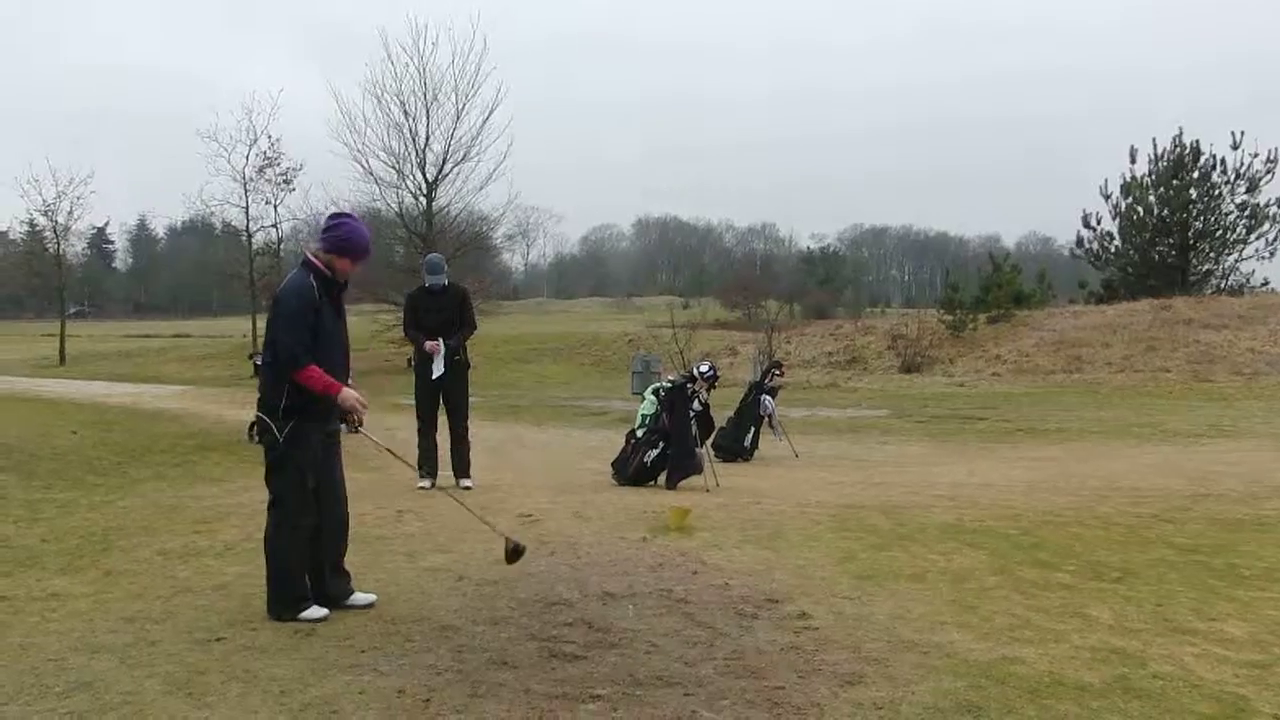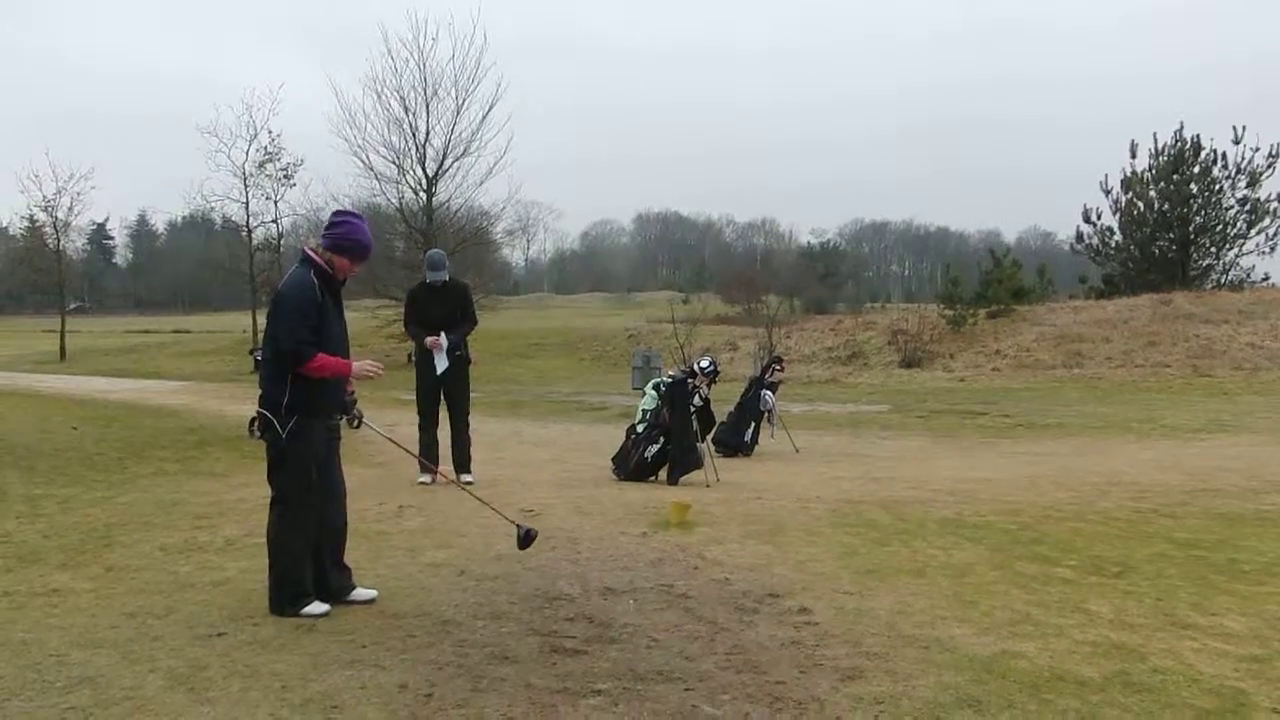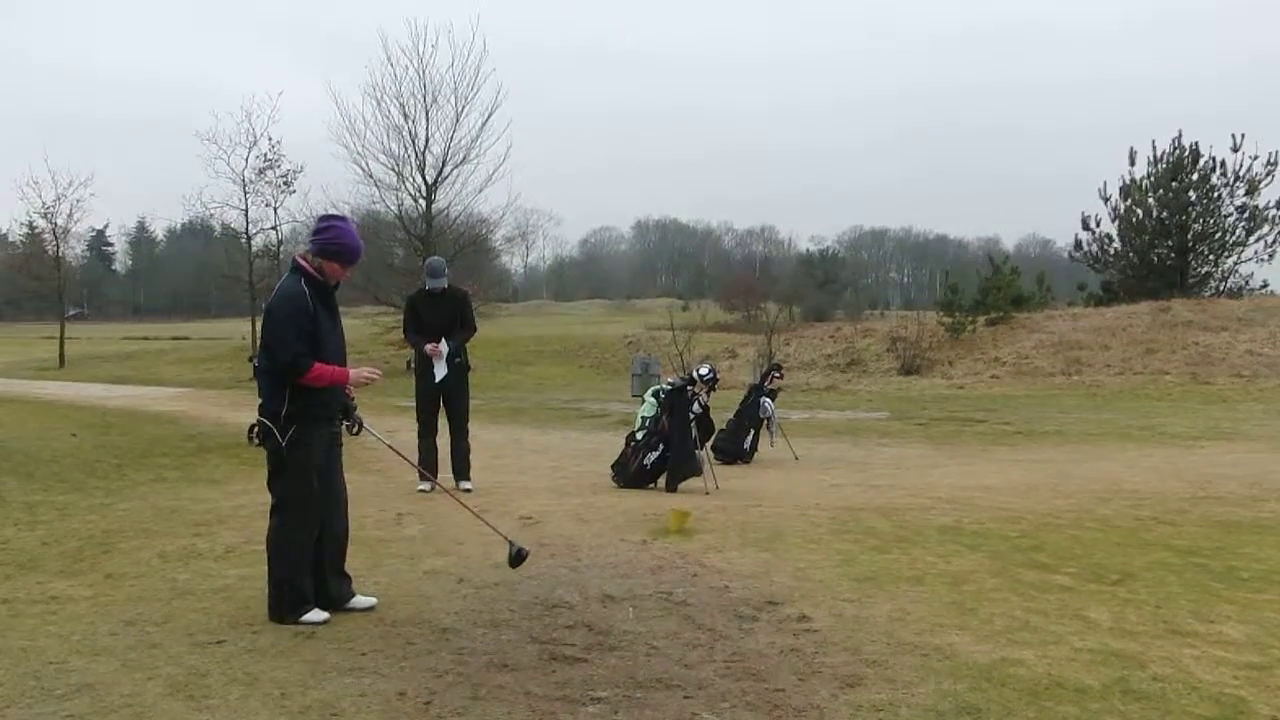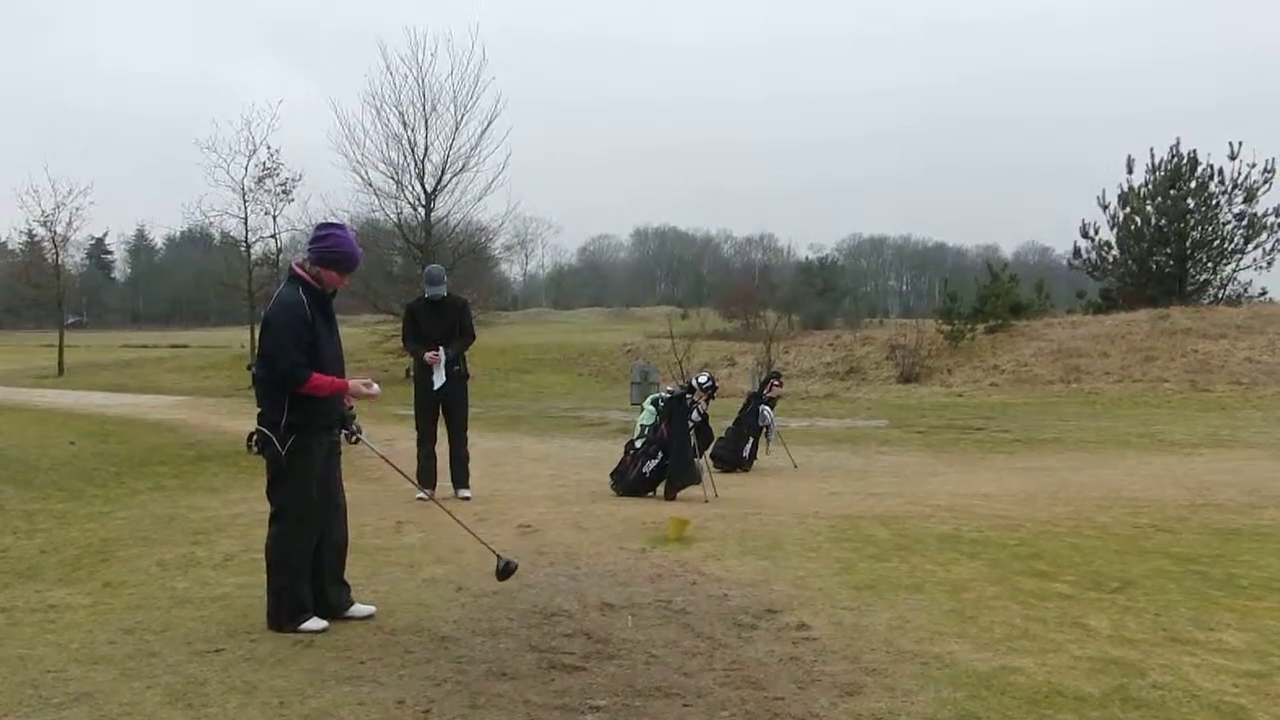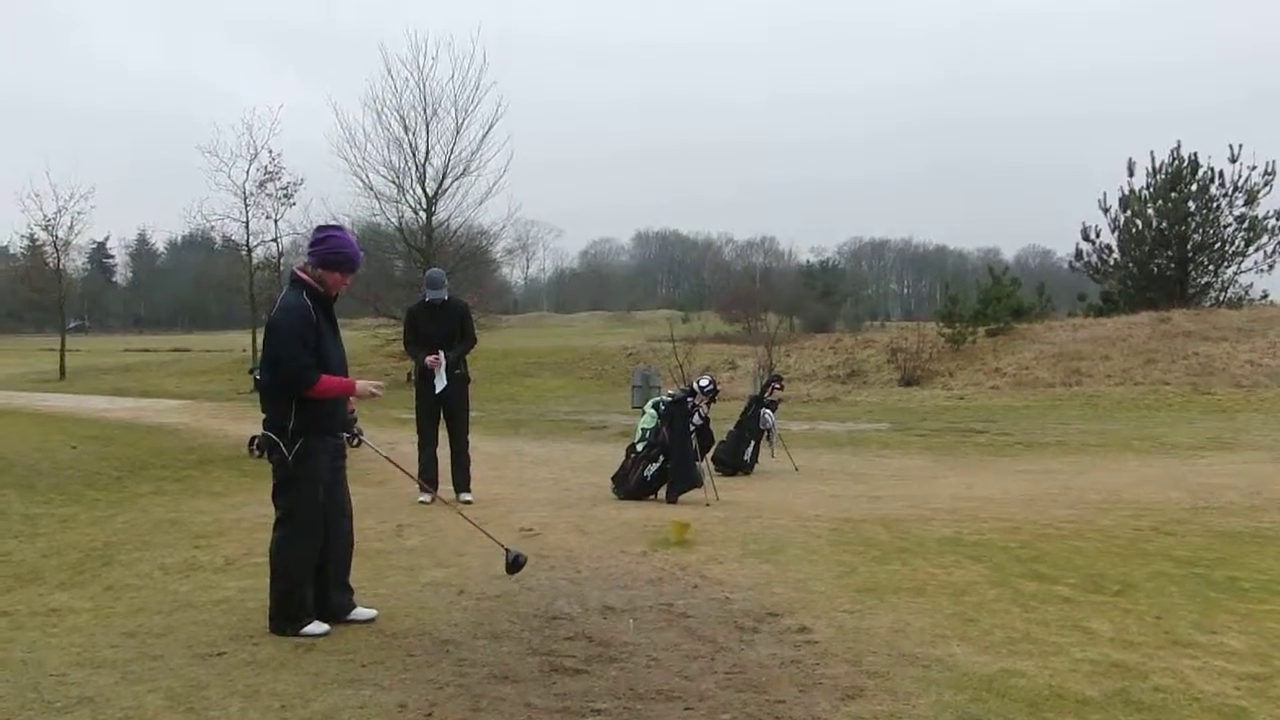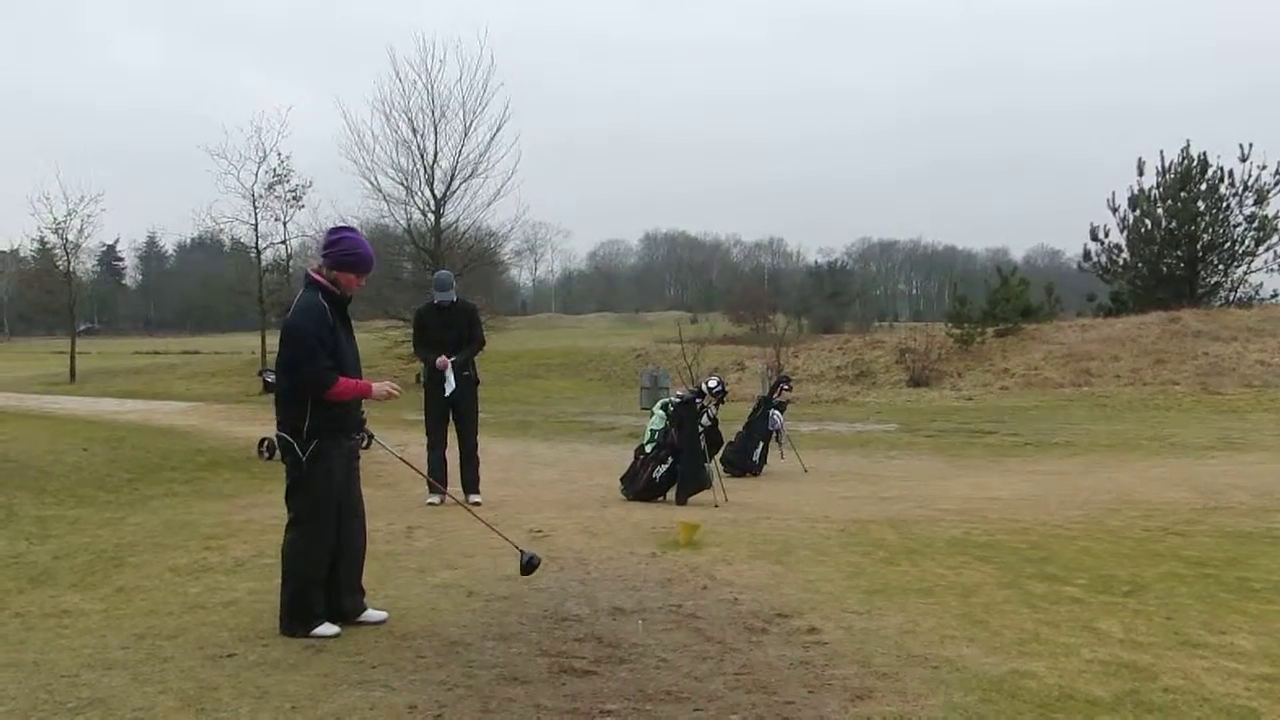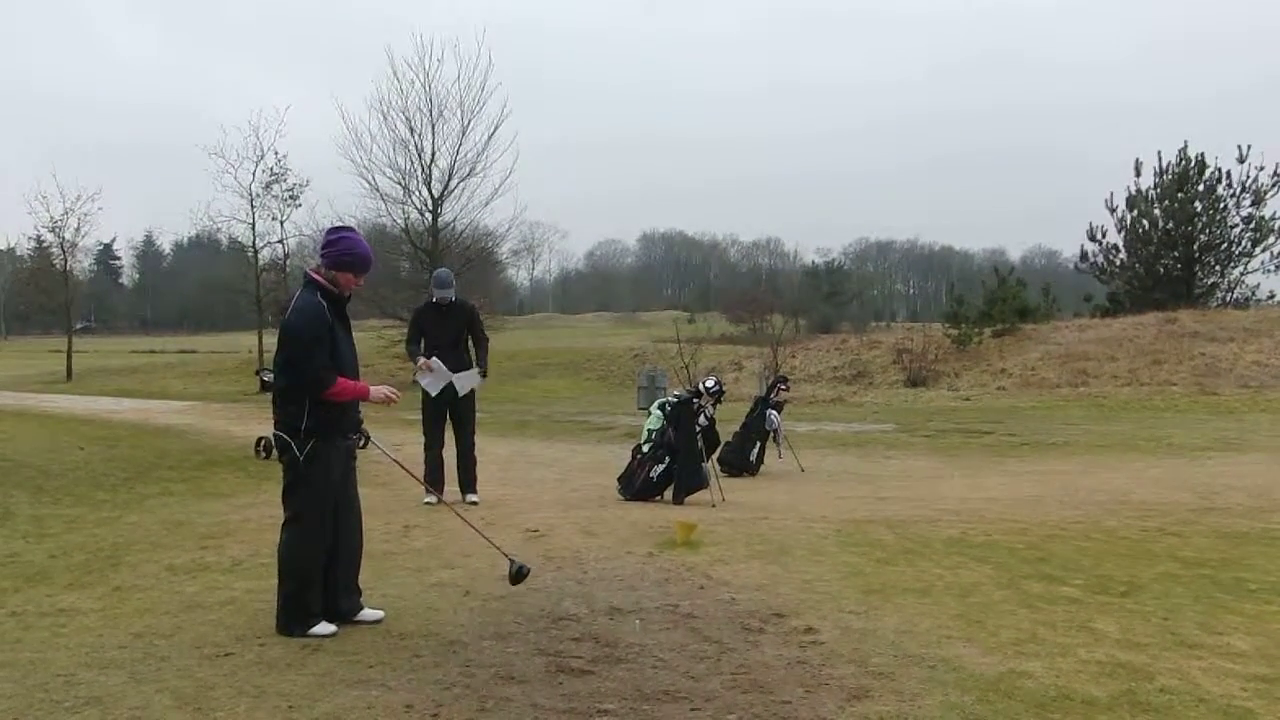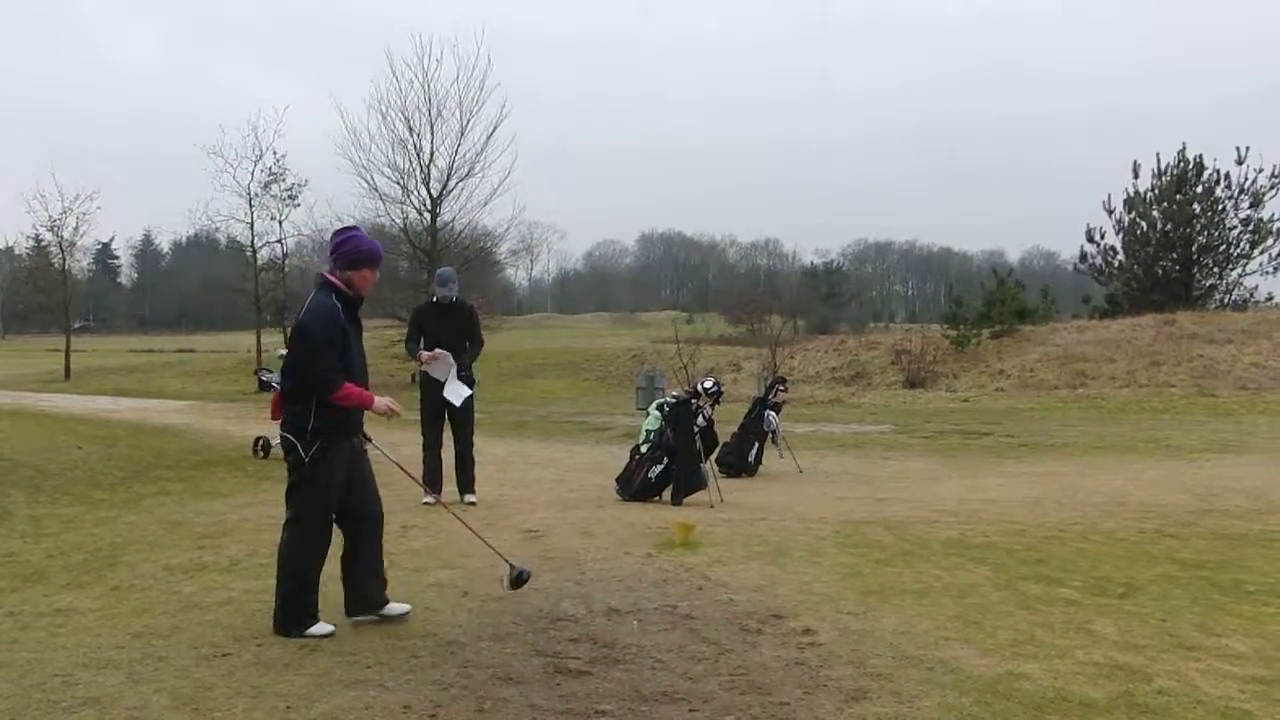
dt=0.4s
person 1, frame 1
left shoulder: (331, 288)
right shoulder: (297, 291)
right elbow: (292, 360)
left wrist: (341, 397)
right wrist: (338, 391)
left hip: (322, 417)
right hip: (291, 419)
left knee: (332, 507)
right knee: (293, 510)
left ankle: (332, 587)
right ankle: (288, 599)
person 1, frame 2
left shoulder: (327, 283)
right shoulder: (299, 287)
right elbow: (298, 355)
left wrist: (342, 391)
right wrist: (348, 370)
left hip: (320, 412)
right hip: (292, 415)
left knee: (330, 500)
right knee: (295, 505)
left ankle: (332, 582)
right ankle: (290, 595)
person 1, frame 3
left shoulder: (321, 290)
right shoulder: (291, 296)
right elbow: (294, 365)
left wrist: (342, 395)
right wrist: (346, 377)
left hip: (322, 420)
right hip: (293, 424)
left knee: (332, 508)
right knee: (296, 513)
left ankle: (332, 590)
right ankle: (289, 603)
person 1, frame 4
left shoulder: (318, 299)
right shoulder: (289, 305)
right elbow: (292, 374)
left wrist: (341, 403)
right wrist: (344, 388)
left hip: (321, 429)
right hip: (292, 433)
left knee: (331, 517)
right knee: (295, 521)
left ankle: (331, 598)
right ankle: (288, 611)
person 1, frame 5
left shoulder: (320, 303)
right shoulder: (293, 310)
right elbow: (301, 378)
left wrist: (343, 407)
right wrist: (351, 388)
left hip: (325, 433)
right hip: (298, 437)
left knee: (336, 520)
right knee: (299, 525)
left ankle: (334, 602)
right ankle: (289, 615)
person 1, frame 6
left shoulder: (333, 305)
right shoulder: (308, 311)
right elbow: (317, 380)
left wrist: (356, 409)
right wrist: (368, 389)
left hip: (338, 434)
right hip: (311, 438)
left knee: (348, 523)
right knee: (312, 527)
left ankle: (345, 603)
right ankle: (300, 616)
person 1, frame 7
left shoulder: (331, 304)
right shoulder: (307, 311)
right elbow: (316, 380)
left wrist: (352, 413)
right wrist: (366, 392)
left hip: (334, 434)
right hip: (308, 437)
left knee: (344, 522)
right knee: (307, 526)
left ankle: (341, 603)
right ankle: (297, 616)
person 1, frame 8
left shoulder: (342, 306)
right shoulder: (321, 312)
right elbow: (323, 382)
left wrist: (363, 405)
right wrist: (370, 402)
left hip: (342, 434)
right hip: (314, 437)
left knee: (365, 514)
right knee: (309, 527)
left ankle: (367, 599)
right ankle: (294, 617)
person 2, frame 1
left shoulder: (460, 293)
right shoulder: (414, 297)
left elbow: (470, 325)
right elbow: (409, 329)
left wrist: (452, 344)
right wrist: (423, 343)
left hip: (455, 361)
right hip: (425, 363)
left knee: (459, 420)
right knee: (426, 421)
left ankle: (462, 473)
right ankle: (427, 474)
person 2, frame 2
left shoulder: (461, 289)
right shoulder: (415, 293)
left elbow: (470, 321)
right elbow: (410, 325)
left wrist: (453, 339)
right wrist: (424, 339)
left hip: (456, 357)
right hip: (426, 359)
left knee: (460, 415)
right knee: (427, 416)
left ankle: (463, 469)
right ankle: (427, 469)
person 2, frame 3
left shoulder: (460, 296)
right shoulder: (414, 300)
left elbow: (470, 328)
right elbow: (409, 332)
left wrist: (452, 345)
right wrist: (424, 346)
left hip: (455, 364)
right hip: (425, 366)
left knee: (459, 422)
right knee: (426, 423)
left ankle: (462, 476)
right ankle: (427, 476)
person 2, frame 4
left shoulder: (459, 304)
right shoulder: (414, 308)
left elbow: (468, 336)
right elbow: (408, 340)
left wrist: (450, 353)
right wrist: (423, 354)
left hip: (454, 372)
right hip: (424, 374)
left knee: (458, 431)
right knee: (425, 432)
left ankle: (461, 484)
right ankle: (426, 484)
person 2, frame 5
left shoulder: (460, 308)
right shoulder: (414, 311)
left elbow: (470, 340)
right elbow: (409, 344)
left wrist: (451, 357)
right wrist: (424, 358)
left hip: (455, 376)
right hip: (426, 378)
left knee: (459, 435)
right knee: (426, 436)
left ankle: (463, 488)
right ankle: (427, 487)
person 2, frame 6
left shoulder: (468, 310)
right shoulder: (423, 313)
left elbow: (478, 342)
right elbow: (418, 346)
left wrist: (458, 360)
right wrist: (433, 360)
left hip: (464, 378)
right hip: (434, 380)
left knee: (468, 437)
right knee: (435, 438)
left ankle: (472, 489)
right ankle: (436, 489)
person 2, frame 7
left shoulder: (467, 309)
right shoulder: (421, 312)
left elbow: (480, 340)
right elbow: (411, 343)
left wrist: (482, 363)
right wrist: (418, 358)
left knee: (465, 436)
right knee: (432, 437)
left ankle: (469, 489)
right ankle: (433, 489)
person 2, frame 8
left shoulder: (467, 310)
right shoulder: (422, 311)
left elbow: (476, 342)
right elbow: (410, 342)
left wrist: (465, 361)
right wrist: (419, 354)
left hip: (460, 379)
right hip: (431, 380)
left knee: (464, 437)
right knee: (431, 438)
left ankle: (467, 489)
right ankle: (432, 489)
